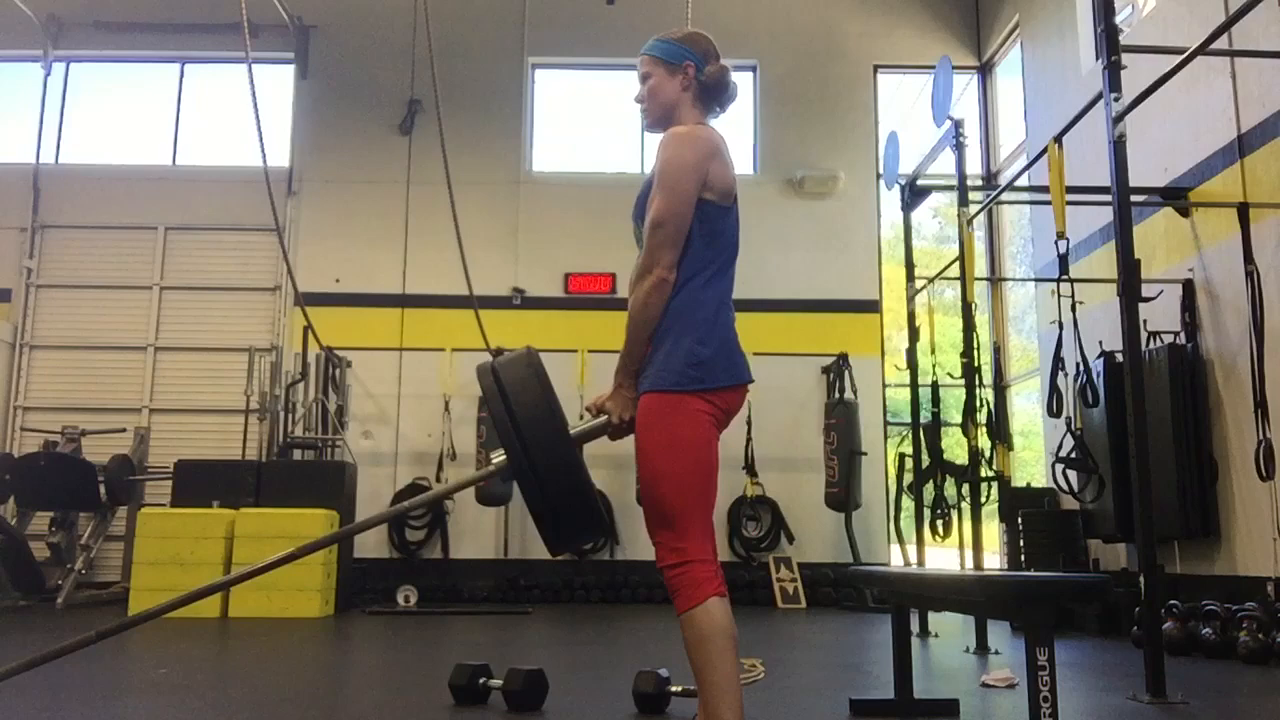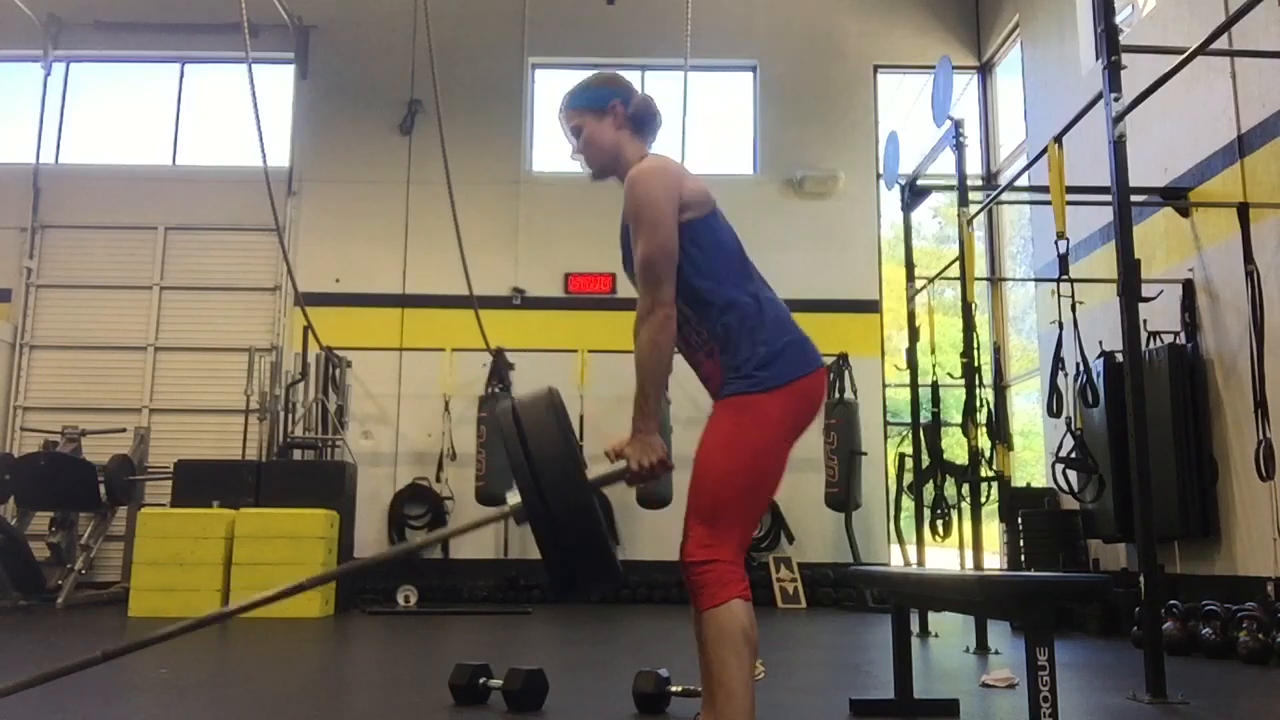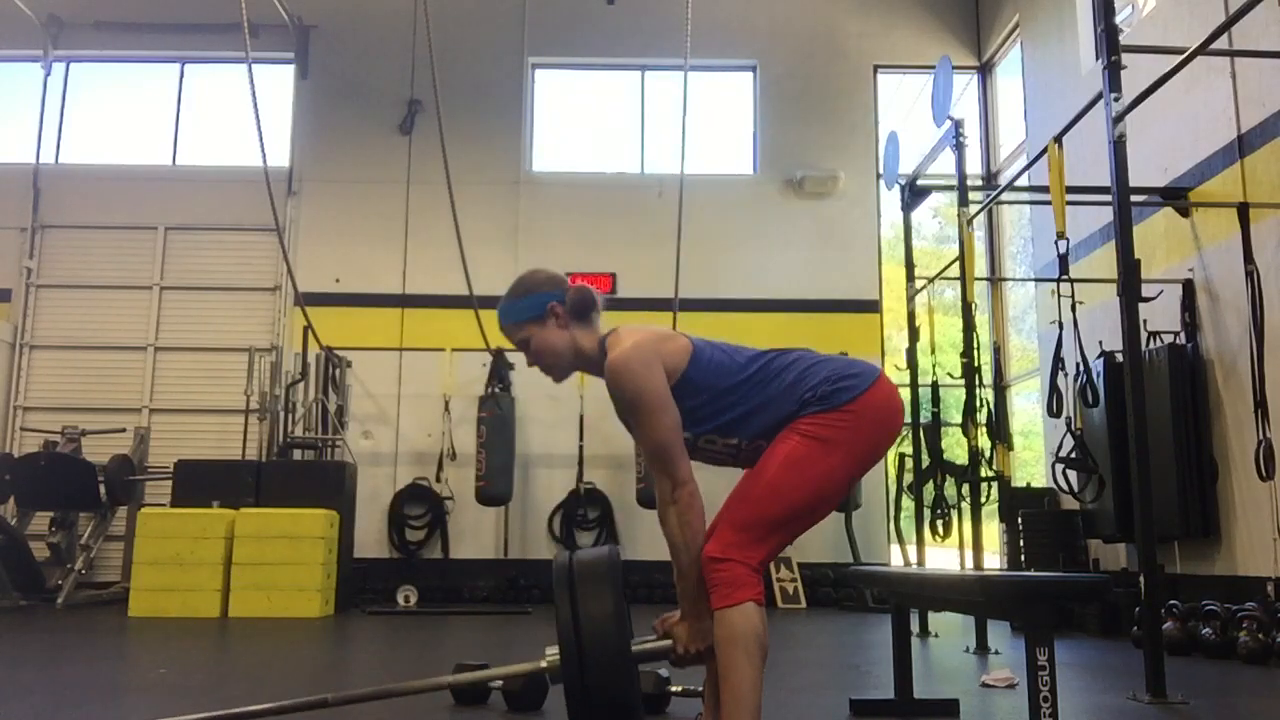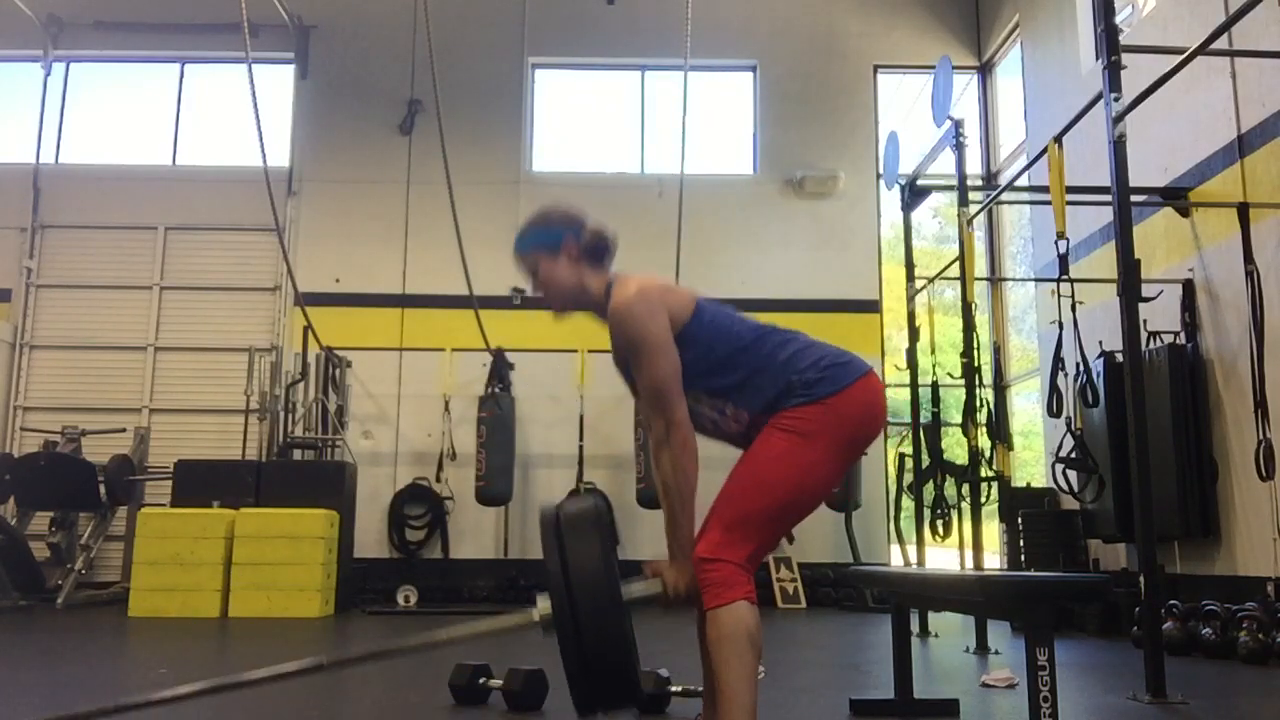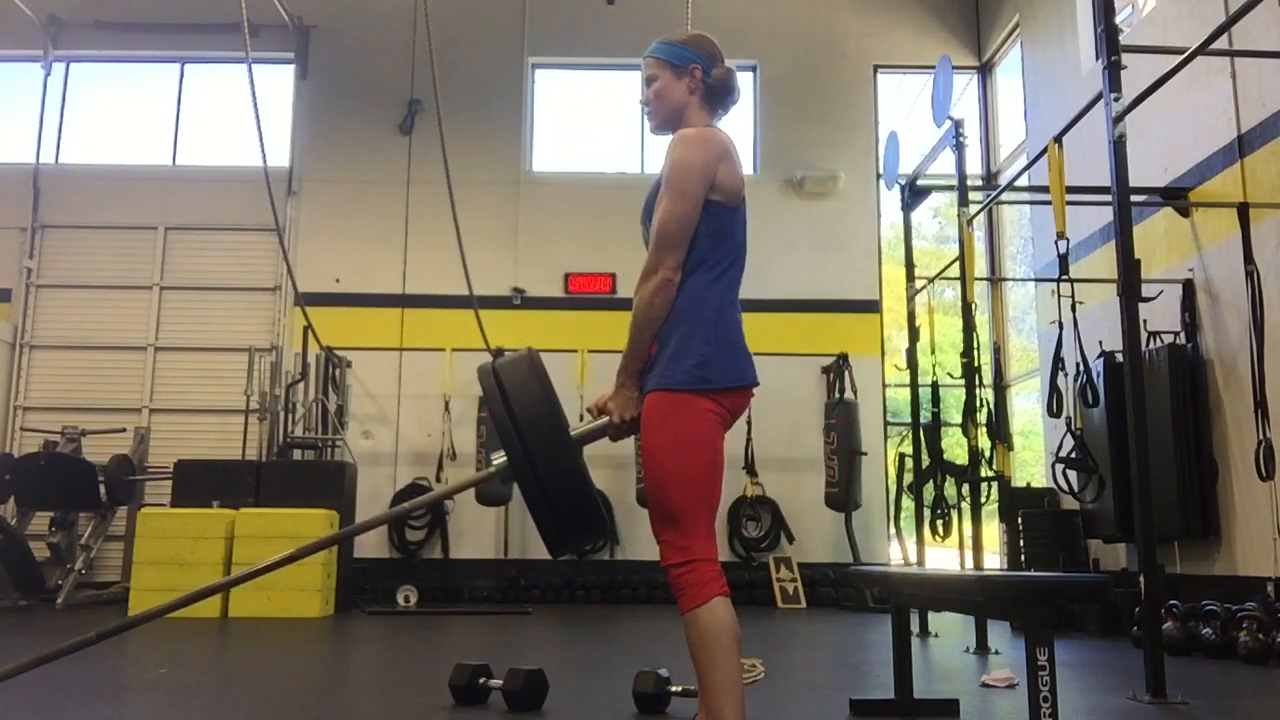
dt=1s
person 1, frame 1
left shoulder: (688, 142)
right shoulder: (698, 151)
left elbow: (657, 274)
left wrist: (623, 385)
right wrist: (636, 386)
left hip: (685, 373)
right hip: (696, 370)
left knee: (687, 560)
right knee: (688, 556)
person 1, frame 2
left shoulder: (650, 178)
right shoulder: (650, 186)
left elbow: (658, 313)
right elbow: (660, 316)
left wrist: (645, 431)
right wrist: (645, 431)
left hip: (770, 378)
right hip: (764, 379)
left knee: (713, 558)
right knee: (707, 558)
person 1, frame 3
left shoulder: (628, 359)
right shoulder: (626, 365)
left elbow: (681, 490)
right elbow: (669, 493)
left wrist: (694, 614)
right wrist: (693, 610)
left hip: (850, 406)
right hip: (845, 409)
left knee: (729, 560)
right knee: (725, 554)
person 1, frame 4
left shoulder: (634, 300)
right shoulder: (625, 316)
left elbow: (678, 434)
right elbow: (665, 435)
left wrist: (680, 550)
right wrist: (681, 550)
left hip: (829, 400)
right hip: (818, 405)
left knee: (721, 562)
right knee: (720, 560)
person 1, frame 5
left shoulder: (697, 144)
right shoulder: (704, 152)
left elbow: (663, 274)
left wrist: (625, 384)
right wrist: (638, 384)
left hip: (692, 371)
right hip: (699, 369)
left knee: (690, 560)
right knee: (689, 556)
